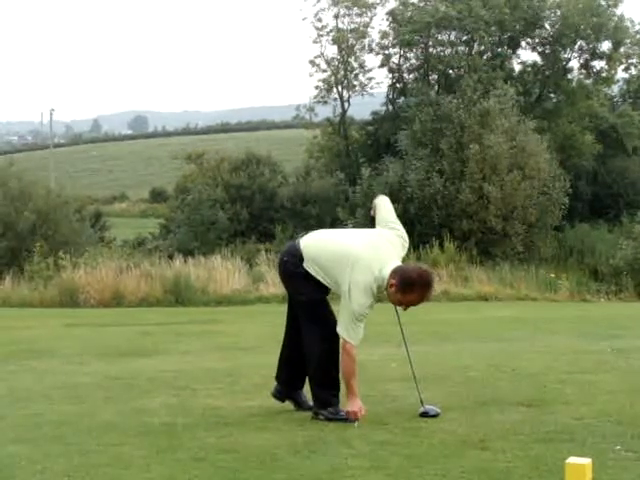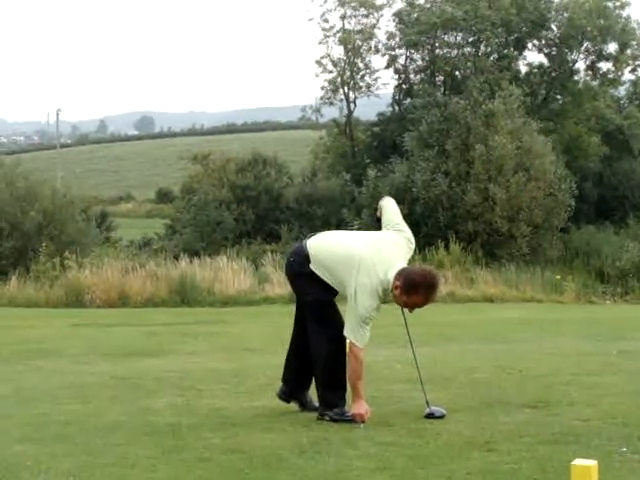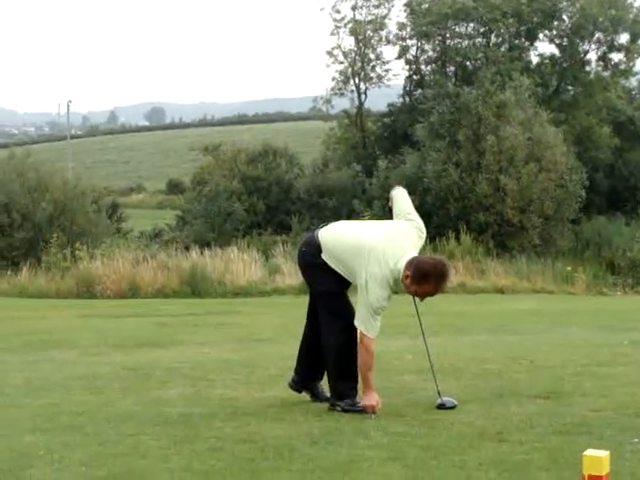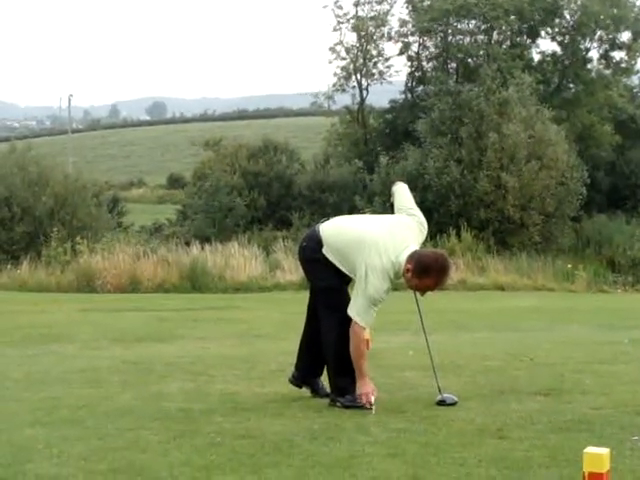
dt=0.5s
person 1, frame 1
left shoulder: (399, 240)
right shoulder: (362, 289)
left elbow: (381, 200)
right elbow: (348, 346)
right wrist: (353, 397)
left hip: (309, 255)
right hip: (296, 265)
left knee: (302, 326)
right knee: (324, 333)
left ankle: (287, 386)
right ankle: (325, 404)
person 1, frame 2
left shoulder: (405, 242)
right shoulder: (368, 292)
left elbow: (386, 202)
right elbow: (355, 348)
right wrist: (358, 400)
left hip: (318, 256)
right hip: (303, 266)
left knee: (311, 327)
right knee: (331, 333)
left ankle: (292, 387)
right ankle: (331, 405)
person 1, frame 3
left shoulder: (416, 232)
right shoulder: (378, 282)
left elbow: (397, 192)
right elbow: (366, 338)
right wrist: (369, 392)
left hip: (331, 247)
right hip: (316, 256)
left knee: (323, 317)
right knee: (342, 324)
left ankle: (305, 378)
right ankle: (343, 396)
person 1, frame 4
left shoulder: (417, 226)
right shoulder: (378, 276)
left elbow: (399, 187)
right elbow: (357, 328)
right wrist: (363, 380)
left hip: (331, 243)
right hip: (317, 251)
left knee: (323, 312)
right knee: (340, 319)
left ankle: (305, 373)
right ankle: (343, 391)
